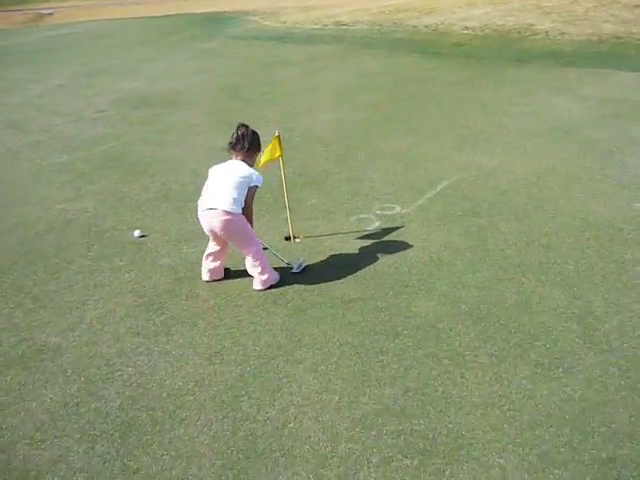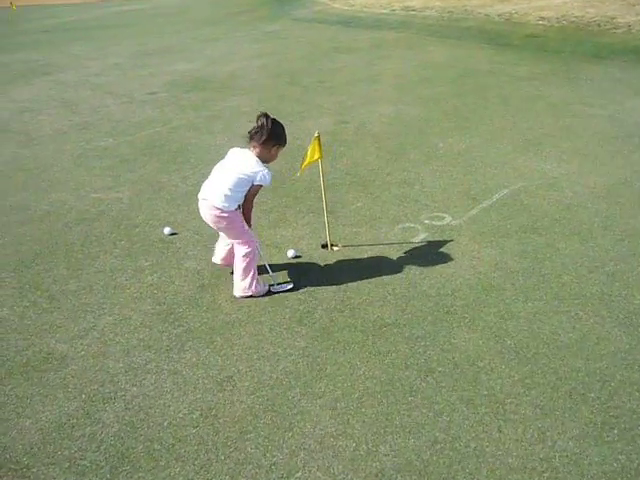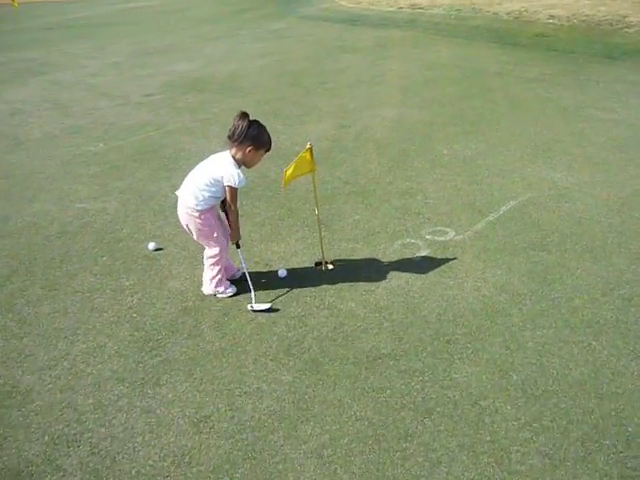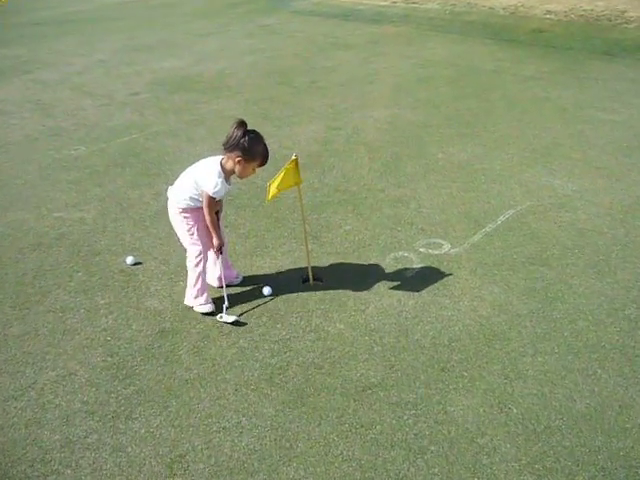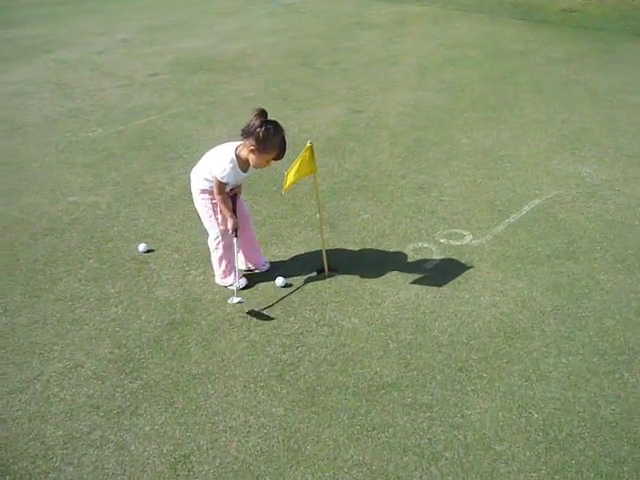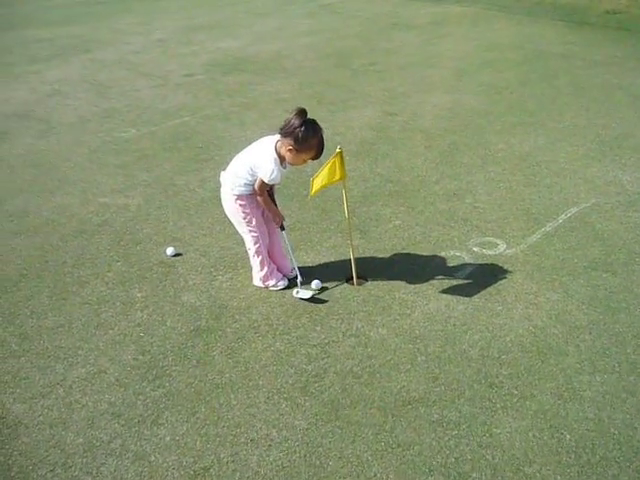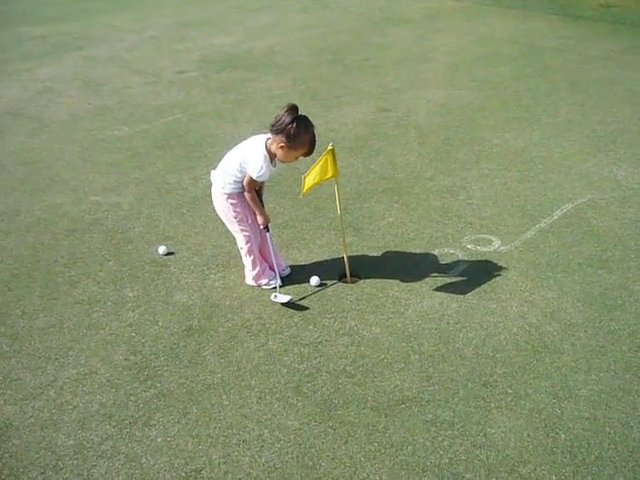
dt=0.5s
person 1, frame 1
left shoulder: (217, 168)
right shoulder: (253, 175)
left elbow: (203, 193)
right elbow: (248, 206)
right wrist: (249, 228)
left hip: (204, 214)
right hip: (226, 216)
left knee: (217, 243)
right knee: (251, 246)
left ankle: (211, 271)
person 1, frame 2
left shoulder: (235, 152)
right shoulder: (262, 173)
right elbow: (248, 202)
right wrist: (248, 225)
left hip: (205, 201)
right hip: (220, 210)
left knee: (232, 233)
right knee: (247, 244)
left ankle: (224, 257)
right ankle: (248, 287)
person 1, frame 3
left shoulder: (224, 156)
right shoulder: (234, 174)
right elbow: (232, 206)
left wrist: (230, 230)
right wrist: (235, 231)
left hip: (190, 202)
right hip: (195, 210)
left knee: (222, 236)
right knee: (217, 245)
left ankle: (225, 271)
right ankle: (214, 284)
person 1, frame 4
left shoulder: (224, 163)
right shoulder: (216, 179)
right elbow: (208, 210)
left wrist: (219, 203)
right wrist: (215, 236)
left hip: (199, 202)
right hip: (183, 208)
left knee: (218, 242)
right knee: (200, 250)
left ankle: (221, 276)
right ankle: (197, 297)
person 1, frame 5
left shoulder: (244, 151)
right shoulder: (226, 165)
right elbow: (219, 193)
left wrist: (237, 186)
right wrist: (230, 217)
left hip: (227, 187)
right hip: (206, 190)
left knee: (244, 223)
right knee: (221, 232)
left ankle: (250, 261)
right ankle: (225, 275)
person 1, frame 6
left shoulder: (279, 141)
right shoulder: (272, 167)
right elbow: (260, 192)
left wrist: (270, 189)
right wrist: (276, 214)
left hip: (251, 188)
right hip: (237, 194)
left knee: (271, 228)
right knee: (257, 236)
left ankle: (281, 267)
right ankle: (266, 277)
person 1, frame 7
left shoulder: (270, 140)
right shoulder: (260, 164)
right elbow: (248, 189)
left wrist: (260, 203)
right wrist: (261, 213)
left hip: (241, 186)
right hip: (228, 193)
left knee: (261, 229)
right knee: (248, 234)
left ankle: (273, 265)
right ankle: (258, 276)
